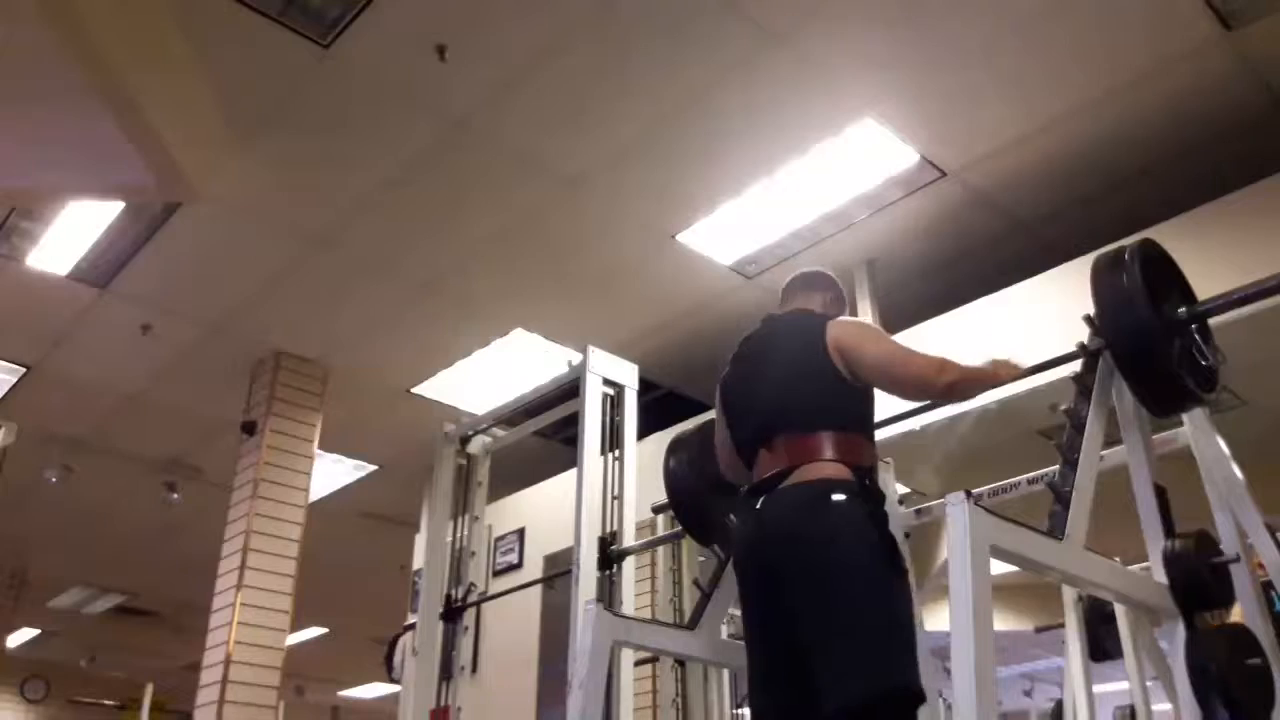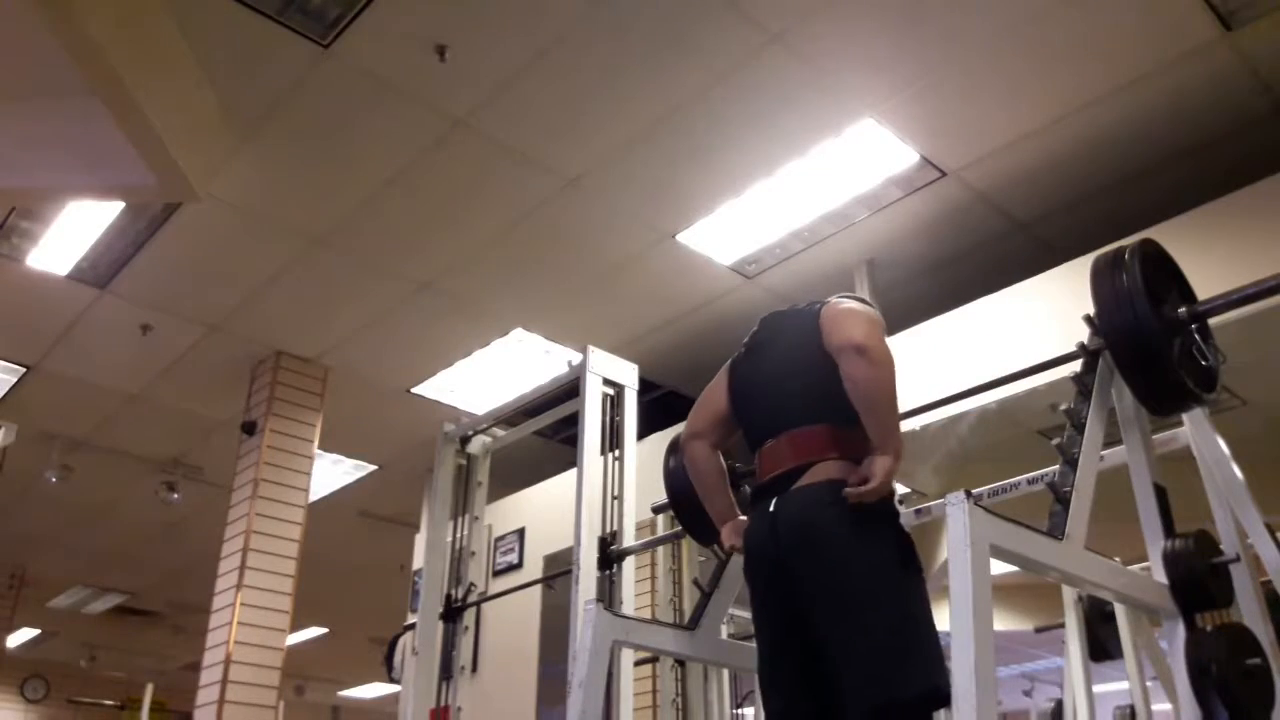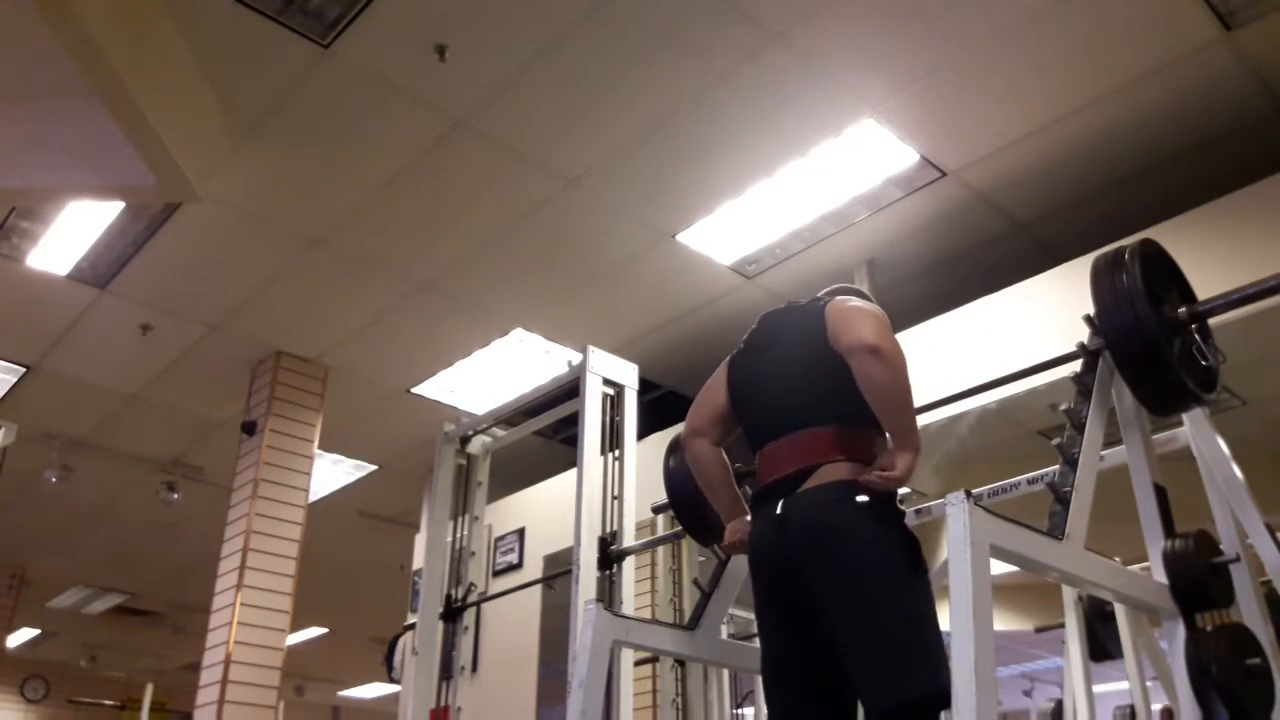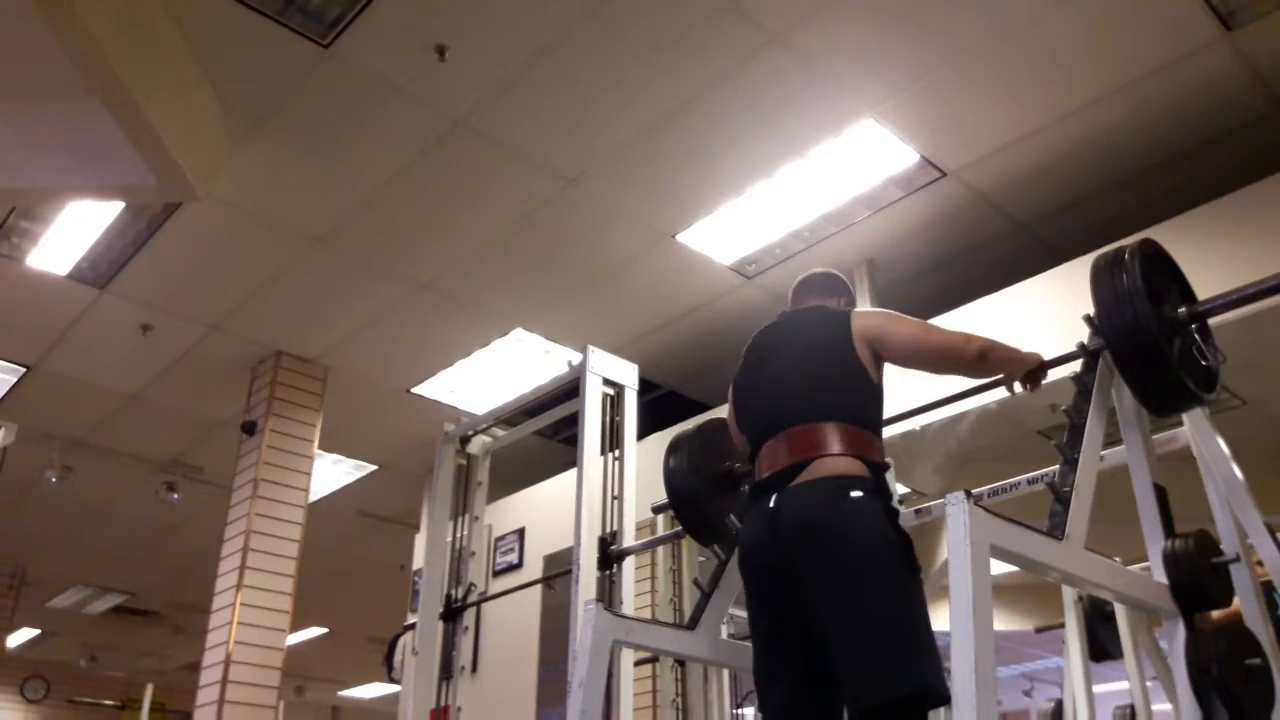
dt=0.5s
person 1, frame 1
left shoulder: (737, 368)
right shoulder: (836, 333)
right elbow: (936, 379)
right wrist: (996, 372)
left hip: (757, 529)
right hip: (827, 514)
person 1, frame 2
left shoulder: (750, 356)
right shoulder: (847, 313)
left elbow: (697, 437)
right elbow: (859, 348)
left wrist: (728, 520)
right wrist: (887, 450)
left hip: (769, 528)
right hip: (836, 513)
person 1, frame 3
left shoulder: (749, 353)
right shoulder: (850, 310)
left elbow: (698, 436)
right elbow: (870, 347)
left wrist: (737, 518)
right wrist: (906, 446)
left hip: (774, 530)
right hip: (846, 513)
person 1, frame 4
left shoulder: (747, 365)
right shoulder: (856, 326)
right elbow: (968, 352)
right wrist: (1021, 363)
left hip: (762, 526)
right hip: (839, 508)
